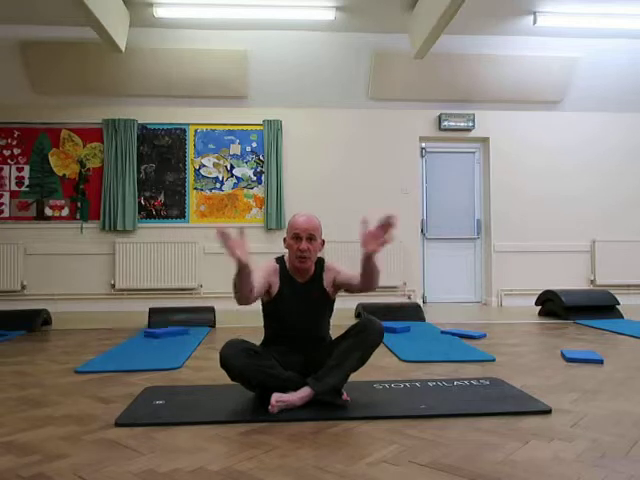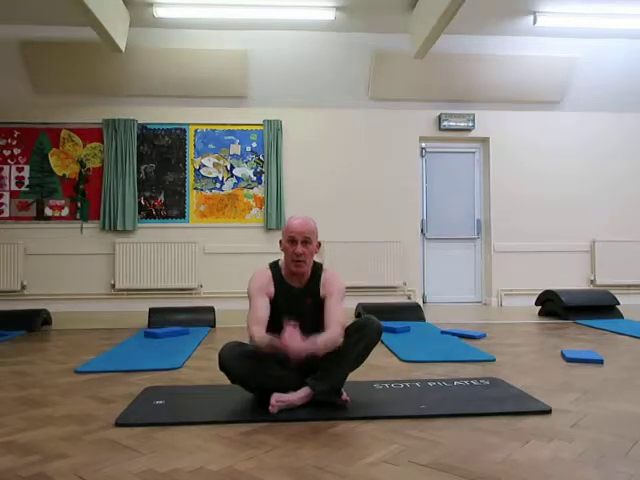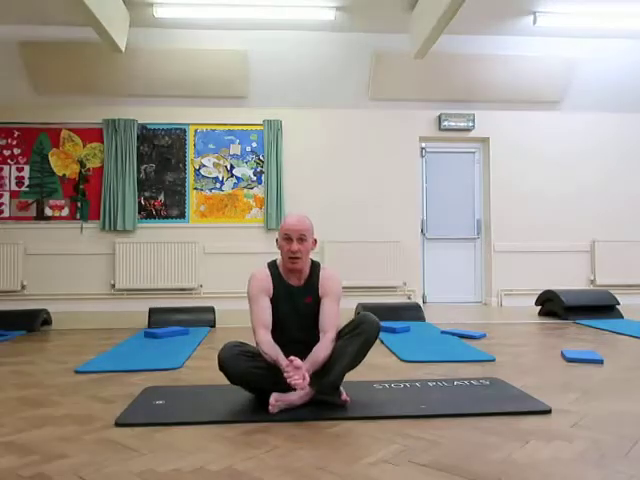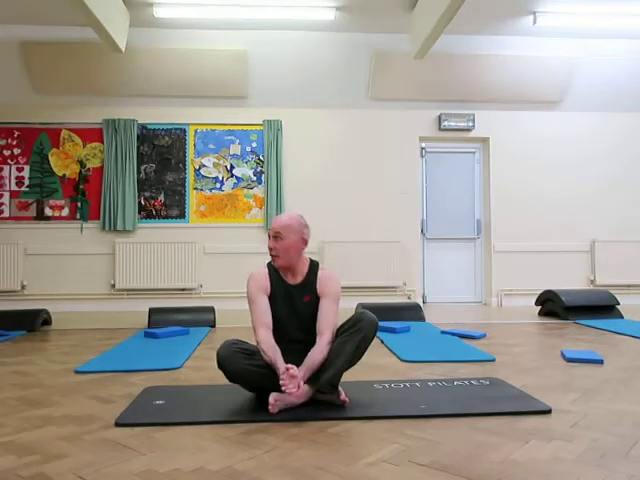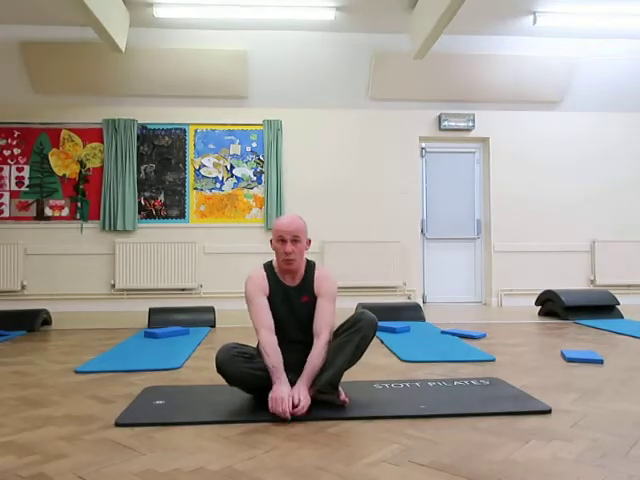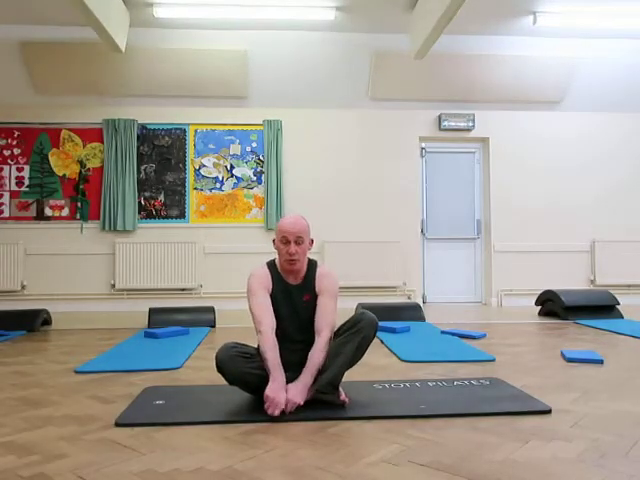
dt=0.4s
person 1, frame 1
left shoulder: (329, 274)
right shoulder: (271, 272)
left elbow: (366, 285)
right elbow: (244, 298)
left wrist: (368, 257)
right wrist: (243, 265)
left hip: (320, 359)
right hip: (277, 360)
left knee: (372, 328)
right knee: (231, 353)
left ankle: (304, 393)
right ankle: (322, 388)
person 1, frame 2
left shoulder: (330, 279)
right shoulder: (263, 278)
left elbow: (336, 335)
right elbow: (255, 333)
left wrist: (305, 346)
right wrist: (281, 344)
left hip: (317, 360)
right hip: (276, 361)
left knee: (370, 326)
right knee: (230, 355)
left ankle: (304, 394)
right ankle: (320, 389)
person 1, frame 3
left shoulder: (328, 279)
right shoulder: (261, 279)
left elbow: (328, 335)
right elbow: (262, 334)
left wrist: (306, 368)
right wrist: (284, 365)
left hip: (315, 360)
right hip: (277, 361)
left knee: (369, 323)
right knee: (229, 355)
left ankle: (305, 392)
right ankle: (321, 389)
person 1, frame 4
left shoulder: (326, 279)
right shoulder: (259, 279)
left elbow: (325, 337)
right elbow: (263, 333)
left wrist: (301, 374)
right wrist: (282, 370)
left hip: (314, 361)
right hip: (277, 361)
left knee: (367, 321)
right knee: (227, 353)
left ankle: (305, 391)
right ankle: (320, 389)
person 1, frame 5
left shoulder: (323, 279)
right shoulder: (257, 280)
left elbow: (322, 338)
right elbow: (266, 334)
left wrist: (303, 384)
right wrist: (280, 382)
left hip: (313, 360)
right hip: (277, 362)
left knee: (366, 320)
right knee: (226, 357)
left ankle: (311, 389)
right ankle: (321, 390)
person 1, frame 6
left shoulder: (324, 277)
right shoulder: (260, 277)
left elbow: (324, 335)
right elbow: (265, 331)
left wrist: (303, 383)
right wrist: (276, 380)
left hip: (314, 358)
right hip: (277, 360)
left knee: (367, 321)
right knee: (226, 356)
left ankle: (309, 390)
right ankle: (321, 389)
